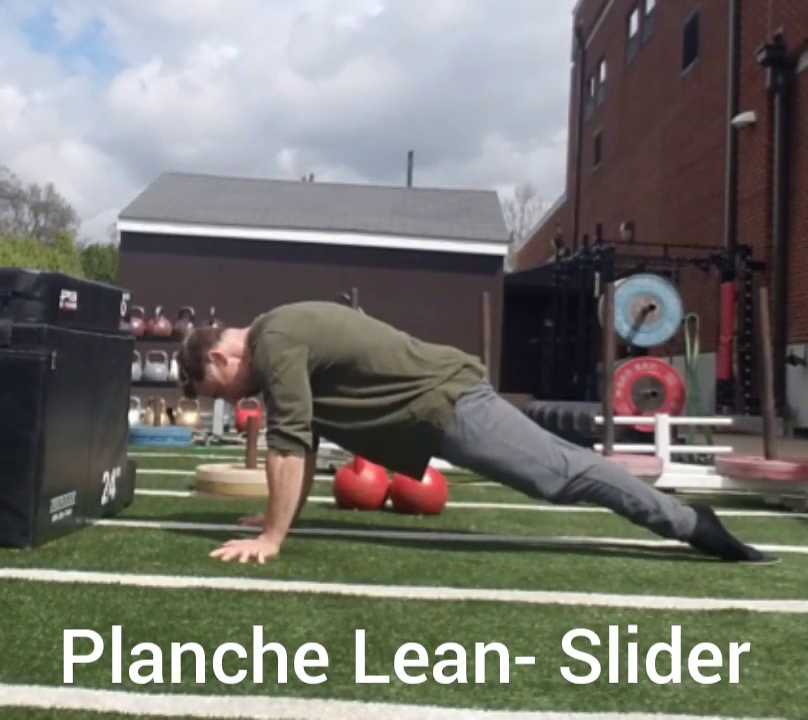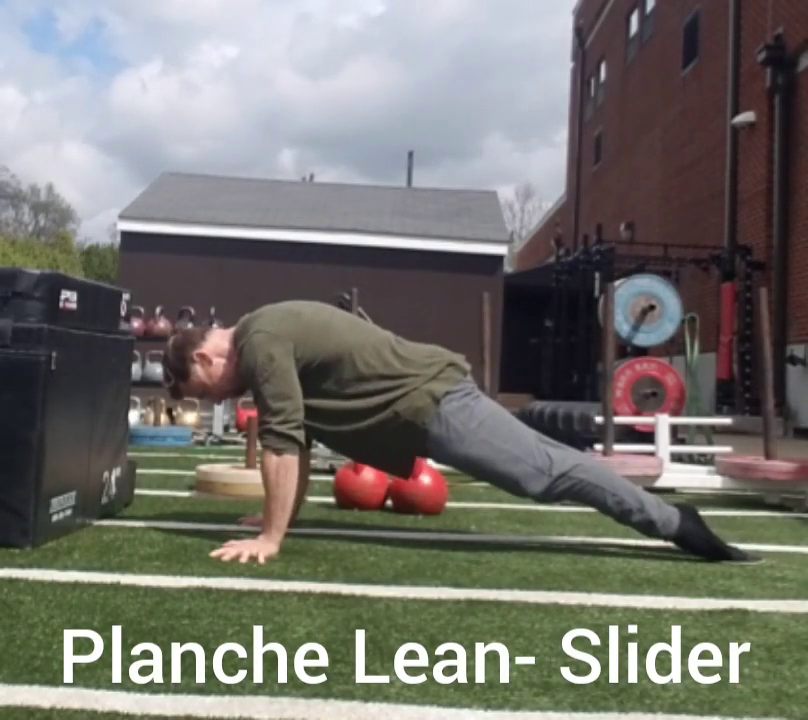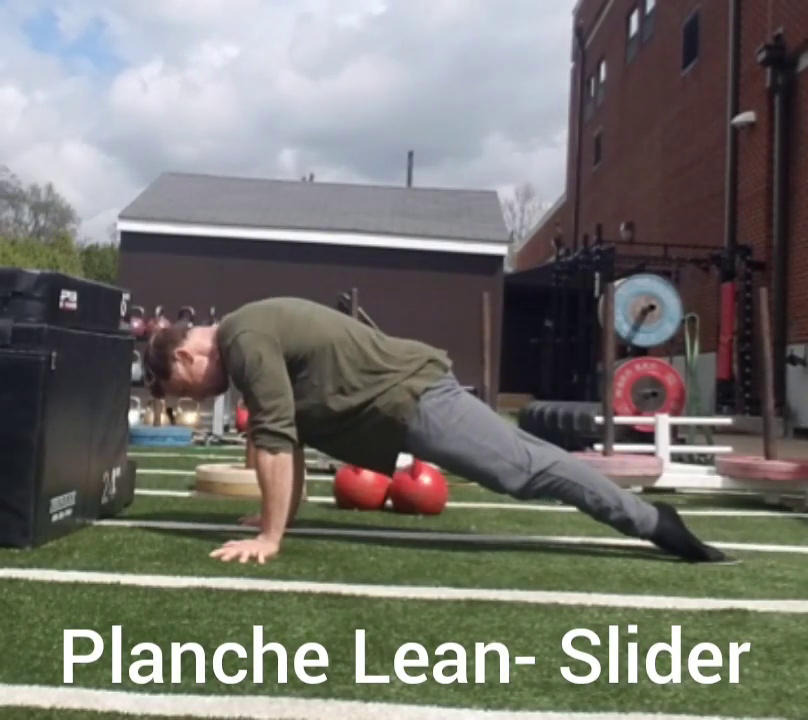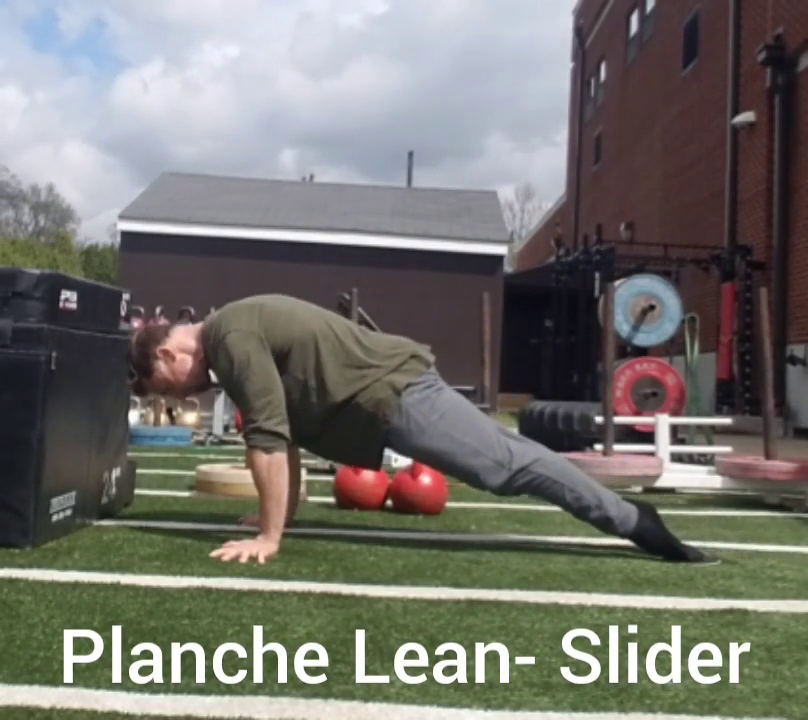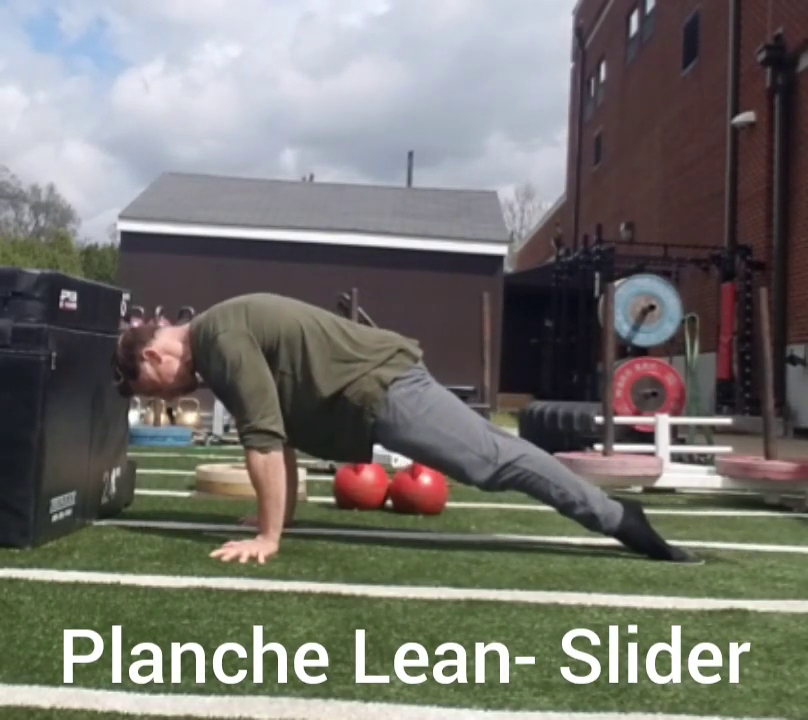
dt=0.4s
person 1, frame 1
left shoulder: (273, 346)
right shoulder: (282, 335)
left elbow: (288, 444)
right elbow: (303, 441)
left wrist: (270, 538)
right wrist: (282, 513)
left hip: (445, 404)
right hip: (445, 394)
left knee: (561, 474)
right knee: (562, 466)
left ankle: (691, 525)
right ankle: (690, 524)
person 1, frame 2
left shoulder: (258, 346)
right shoulder: (268, 333)
left elbow: (281, 442)
right elbow: (299, 437)
left wrist: (270, 538)
right wrist: (281, 513)
left hip: (429, 403)
right hip: (431, 392)
left knee: (546, 471)
right knee: (546, 462)
left ankle: (675, 524)
right ankle: (674, 522)
person 1, frame 3
left shoulder: (244, 342)
right shoulder: (251, 333)
left elbow: (274, 440)
right elbow: (289, 431)
left wrist: (269, 537)
right wrist: (279, 512)
left hip: (410, 398)
right hip: (412, 389)
left knee: (527, 467)
right knee: (526, 460)
left ankle: (654, 523)
right ankle: (652, 521)
person 1, frame 4
left shoulder: (230, 339)
right shoulder: (234, 331)
left elbow: (267, 439)
right elbow: (283, 429)
left wrist: (268, 536)
right wrist: (279, 511)
left hip: (393, 394)
right hip: (394, 387)
left knee: (507, 465)
right knee: (507, 457)
left ankle: (632, 522)
right ankle: (631, 521)
person 1, frame 5
left shoulder: (218, 339)
right shoulder: (220, 334)
left elbow: (263, 437)
right elbow: (274, 429)
left wrist: (268, 536)
right wrist: (278, 510)
left hip: (381, 387)
right hip: (380, 382)
left knee: (496, 460)
right knee: (496, 455)
left ankle: (619, 520)
right ankle: (617, 520)
